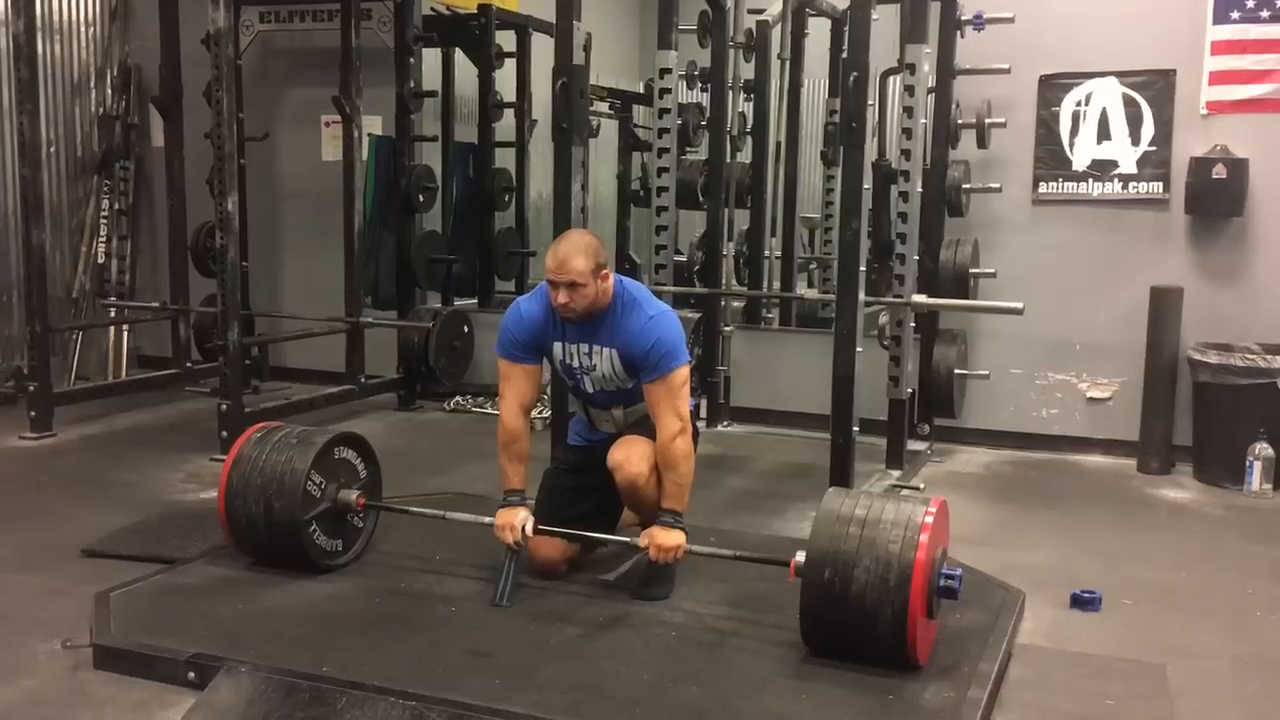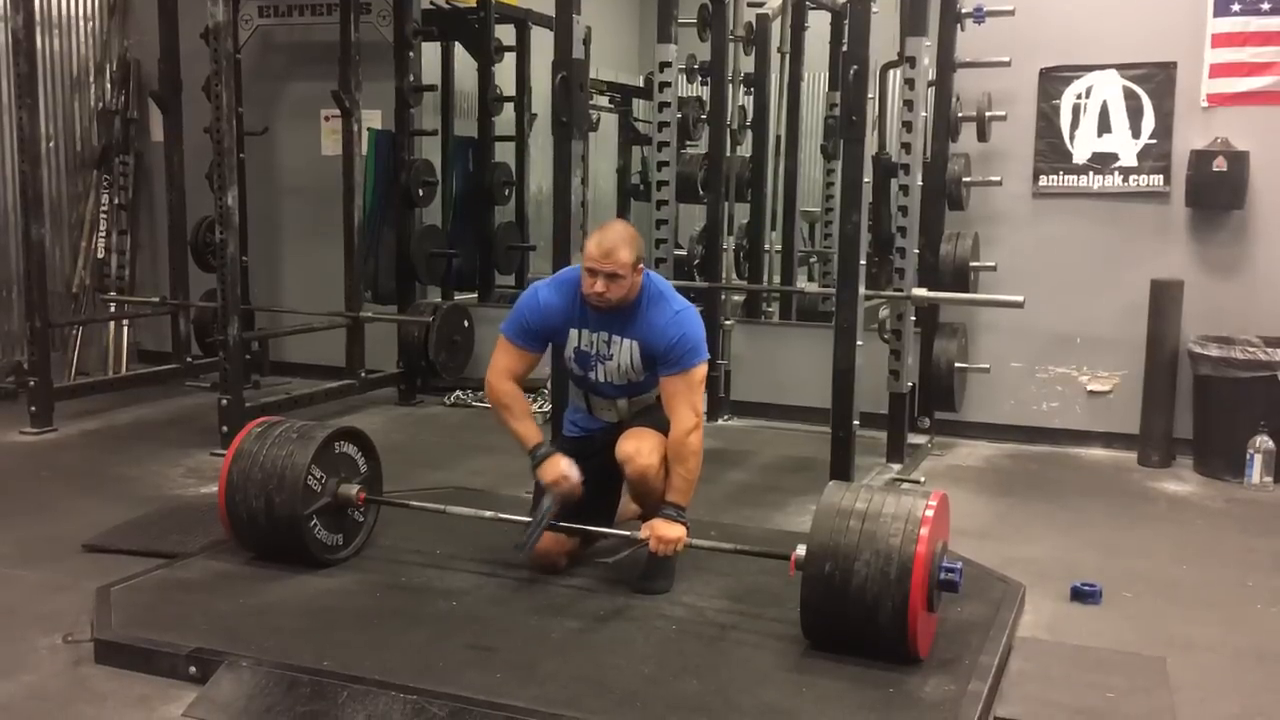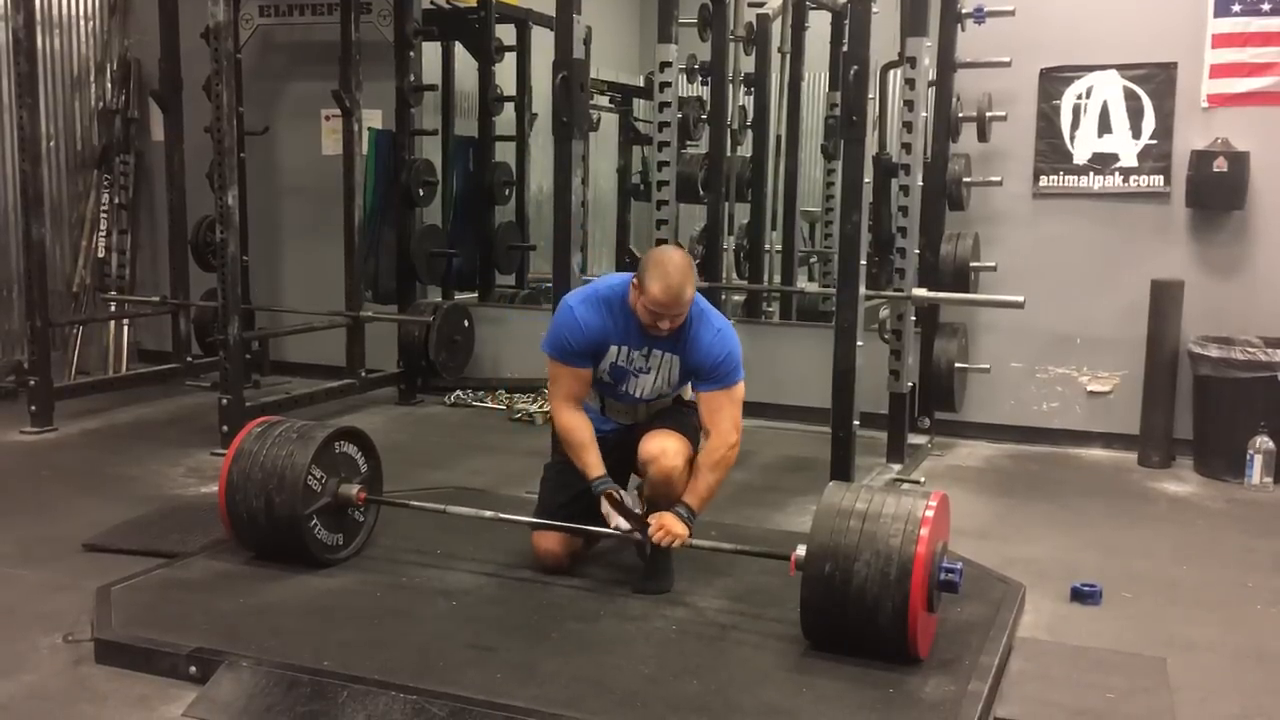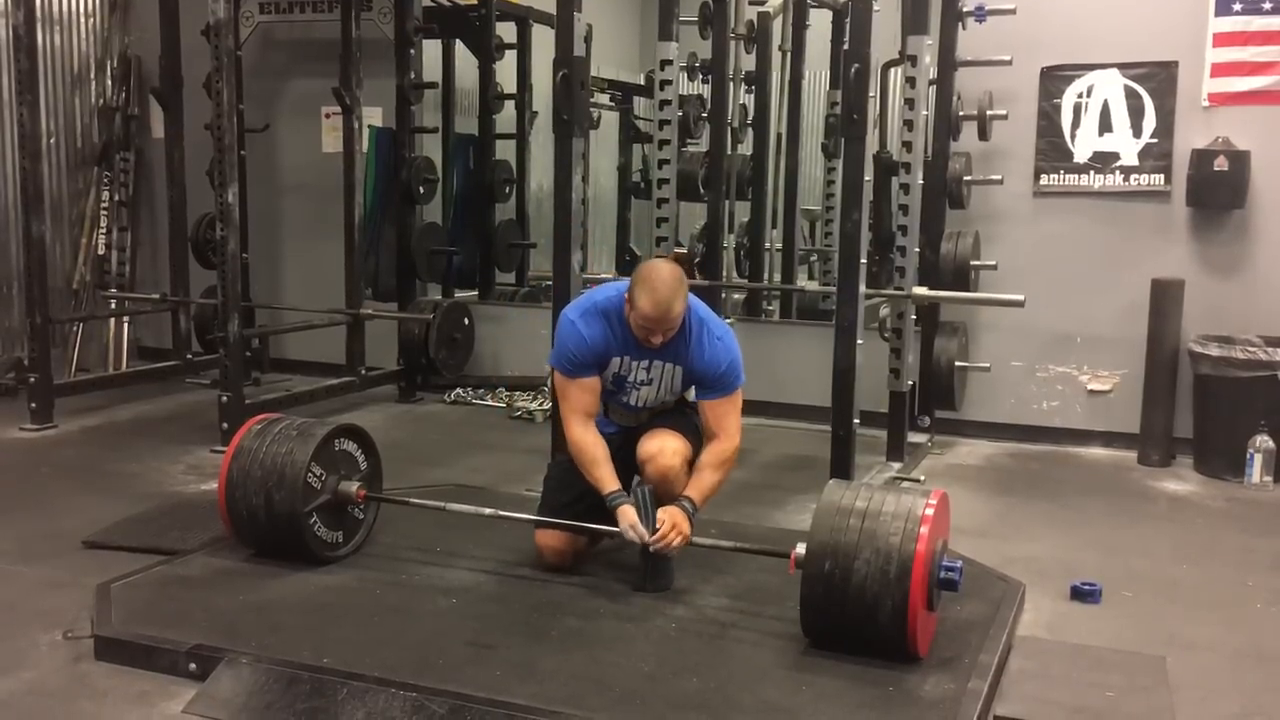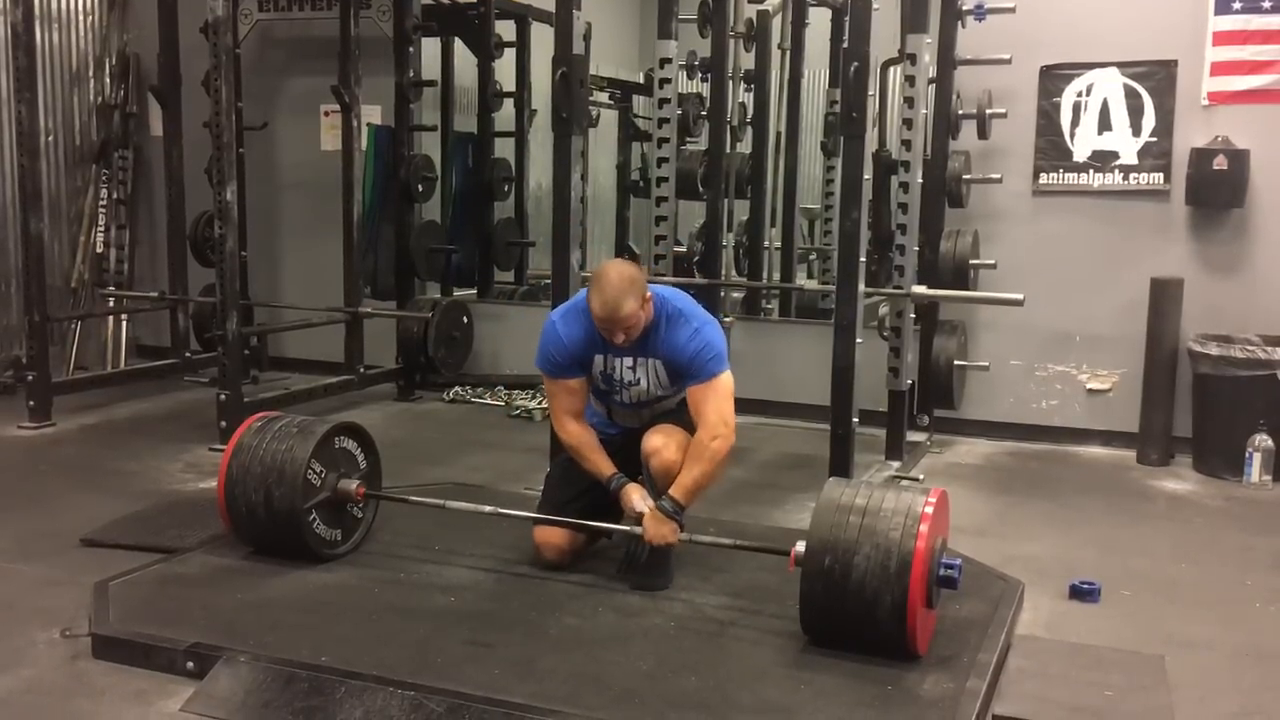
dt=0.7s
person 1, frame 1
left shoulder: (651, 324)
right shoulder: (526, 317)
left elbow: (674, 426)
right elbow: (514, 410)
left wrist: (671, 519)
right wrist: (513, 499)
left hip: (654, 423)
right hip: (591, 431)
left knee: (628, 467)
right knee: (547, 558)
left ankle: (653, 526)
right ankle: (616, 514)
person 1, frame 2
left shoulder: (675, 319)
right shoulder: (545, 300)
left elbow: (687, 421)
right elbow: (500, 381)
left wrist: (673, 513)
right wrist: (542, 454)
left hip: (654, 412)
right hip: (588, 422)
left knee: (638, 458)
right knee: (548, 554)
left ankle: (661, 544)
right ankle: (622, 508)
person 1, frame 3
left shoulder: (714, 336)
right shoulder: (580, 312)
left elbow: (725, 436)
right elbow: (567, 408)
left wrist: (684, 511)
right wrist: (602, 487)
left hip: (663, 415)
right hip: (596, 422)
left knee: (664, 459)
right knee: (550, 553)
left ankle: (658, 544)
right ankle: (618, 514)
person 1, frame 4
left shoulder: (714, 341)
right shoulder: (581, 322)
left elbow: (724, 439)
right elbow: (580, 425)
left wrist: (686, 507)
right wrist: (617, 501)
left hip: (668, 417)
right hip: (602, 427)
left knee: (662, 458)
right knee: (553, 551)
left ankle: (660, 542)
right ankle: (612, 515)
person 1, frame 5
left shoulder: (694, 331)
right shoulder: (563, 328)
left elbow: (718, 433)
right elbow: (569, 421)
left wrist: (670, 509)
right wrist: (619, 484)
left hip: (670, 418)
right hip: (605, 428)
left knee: (663, 453)
right knee: (552, 548)
left ankle: (658, 540)
right ankle: (611, 513)
